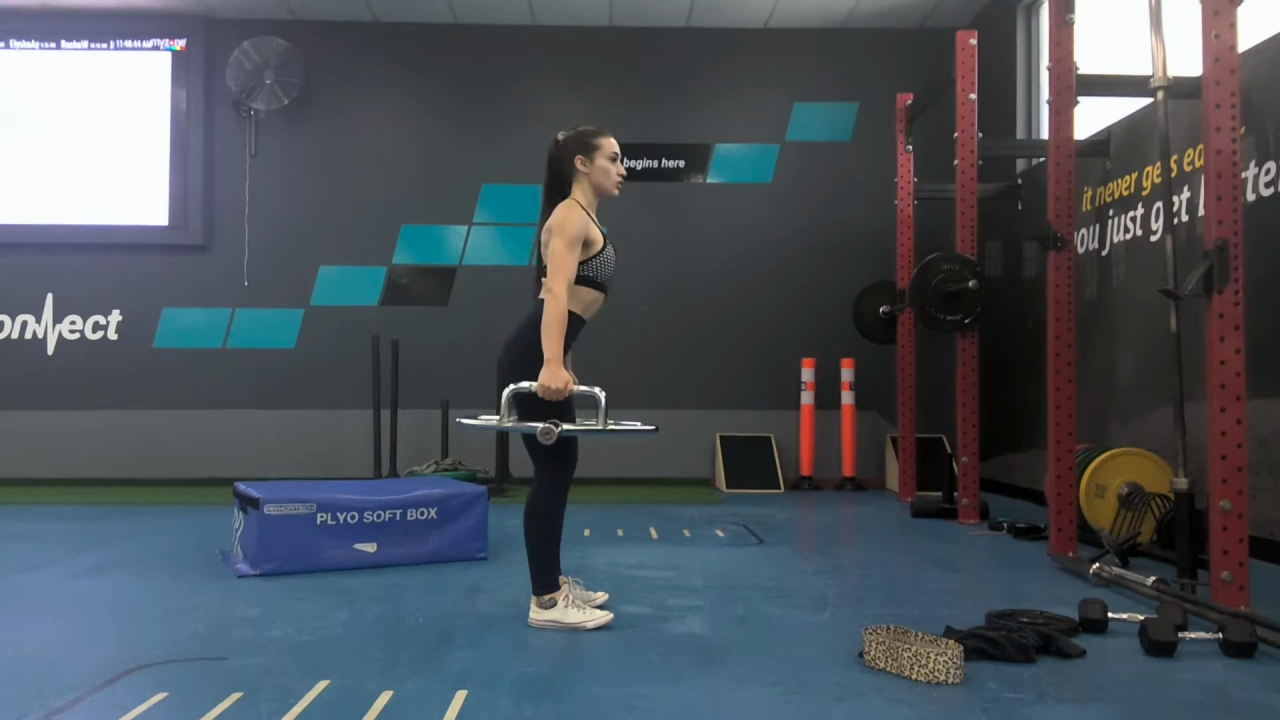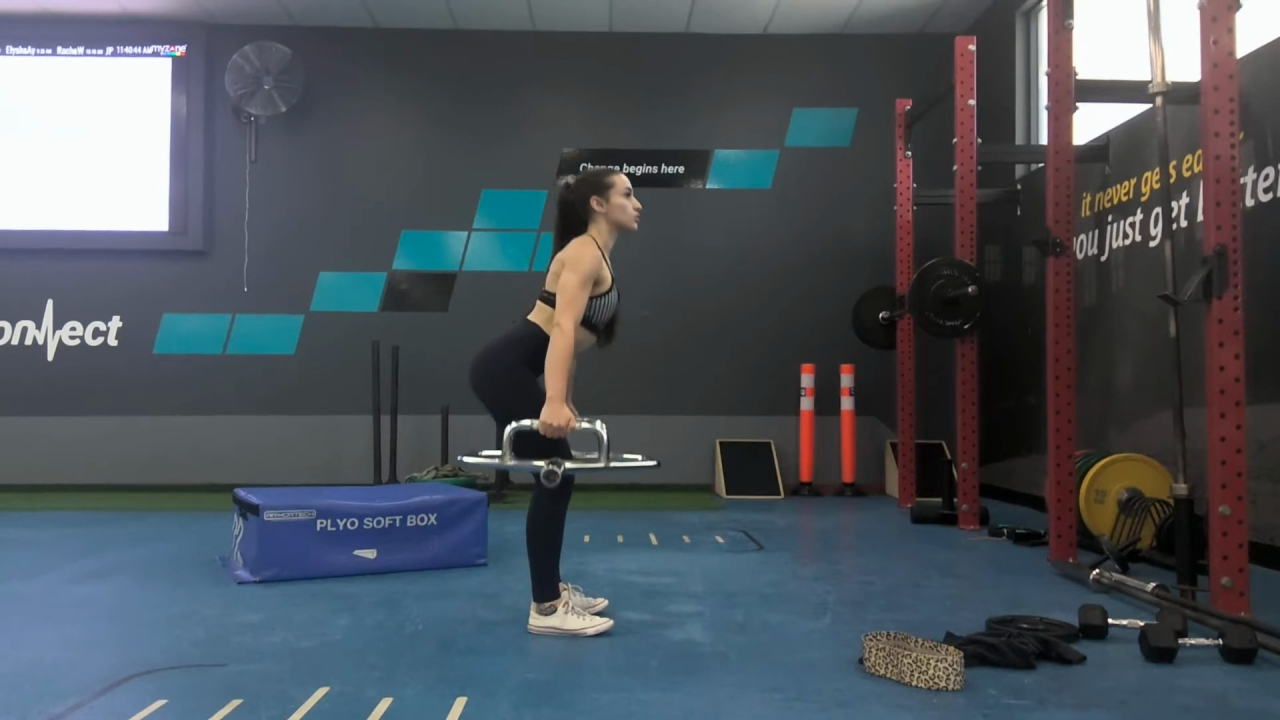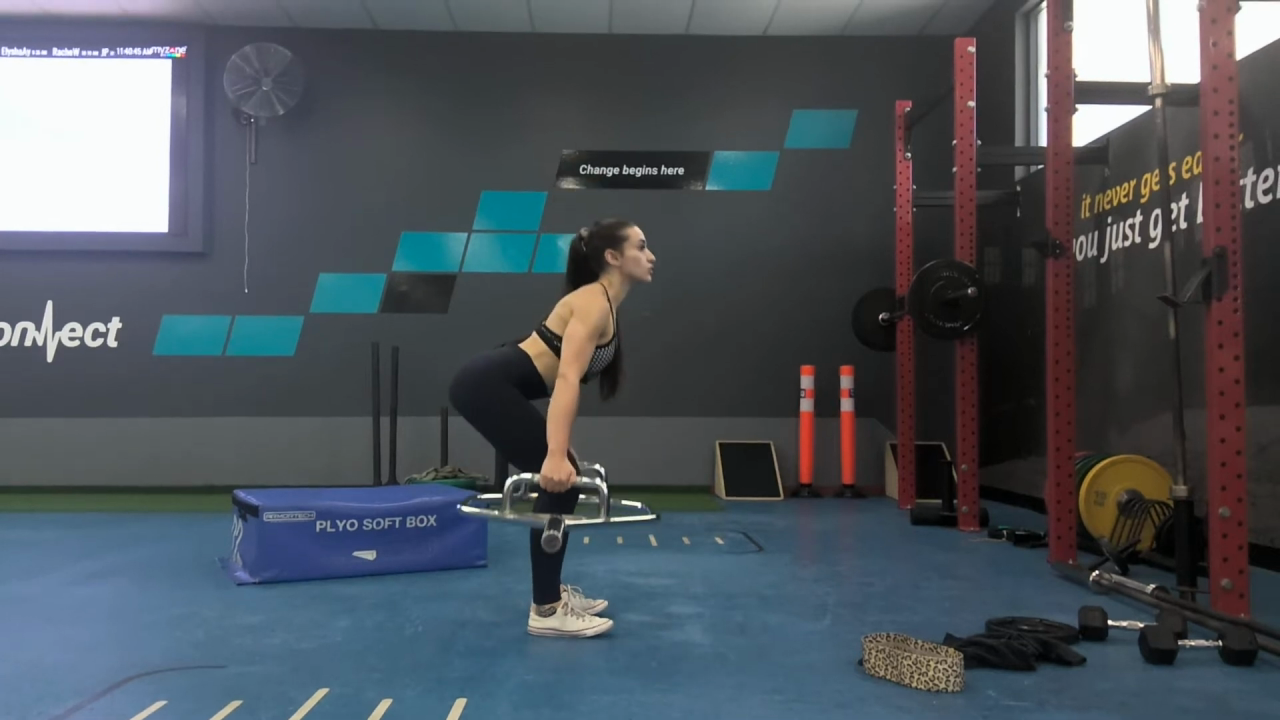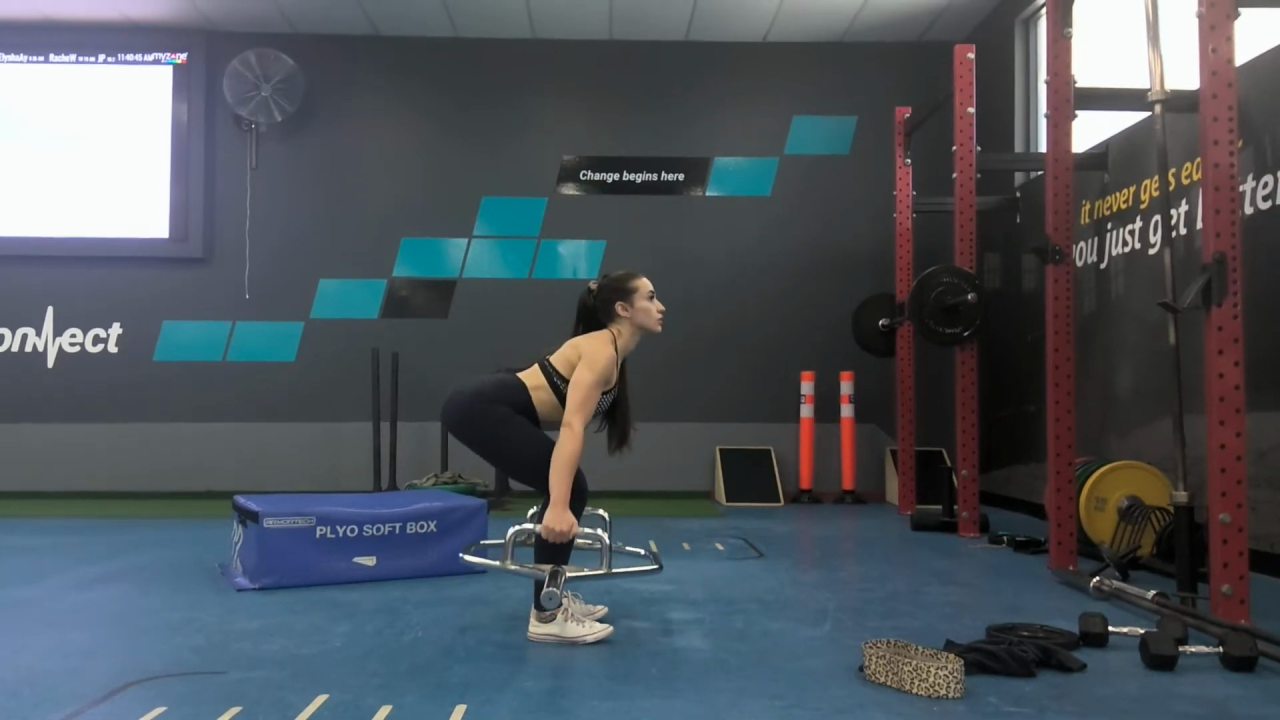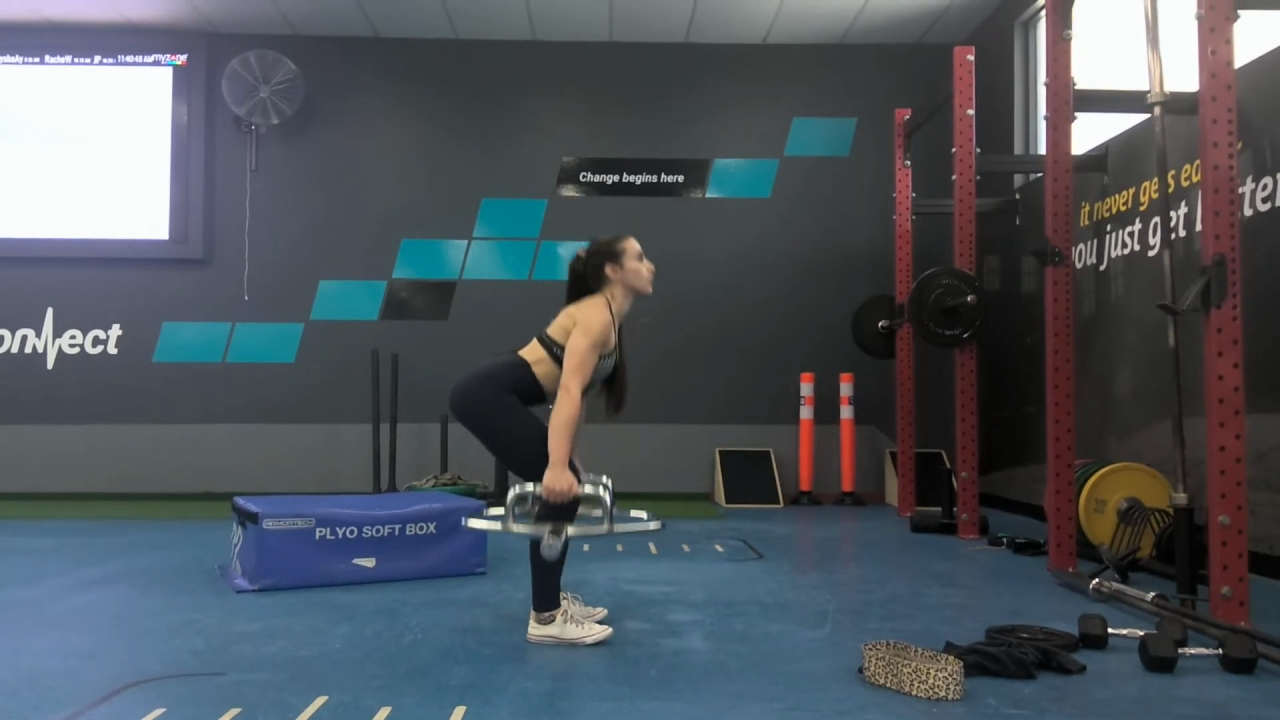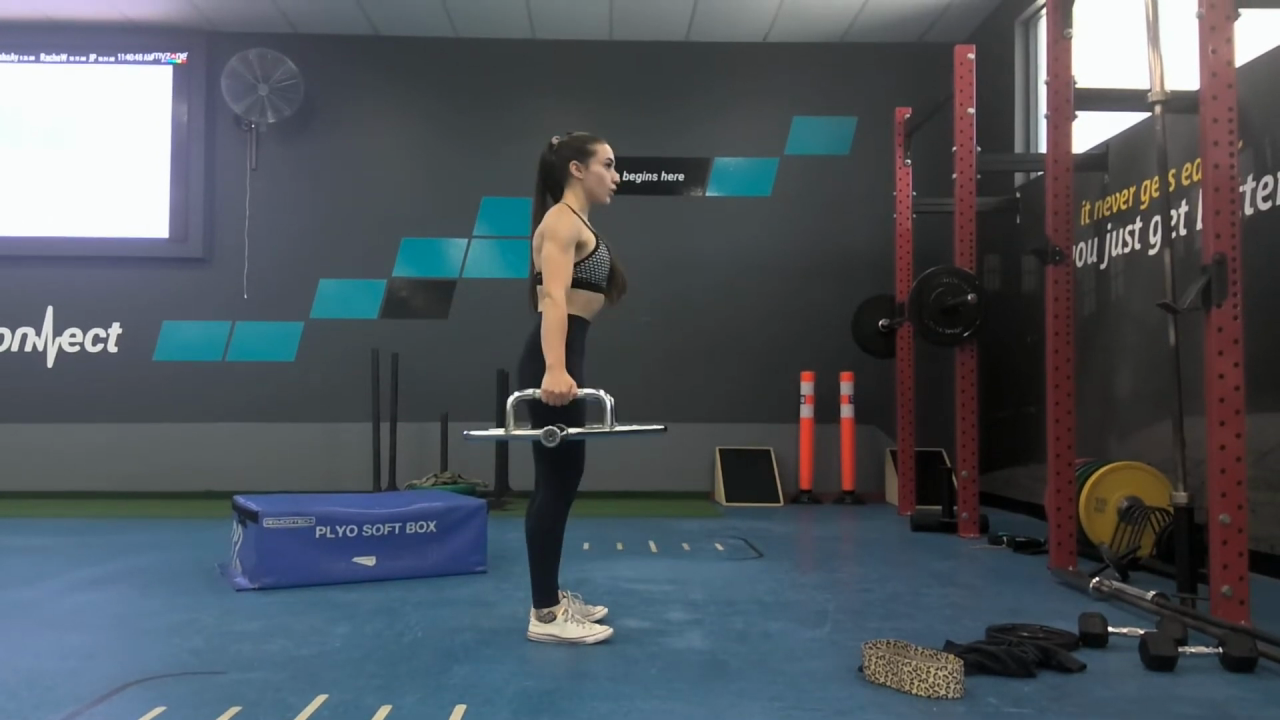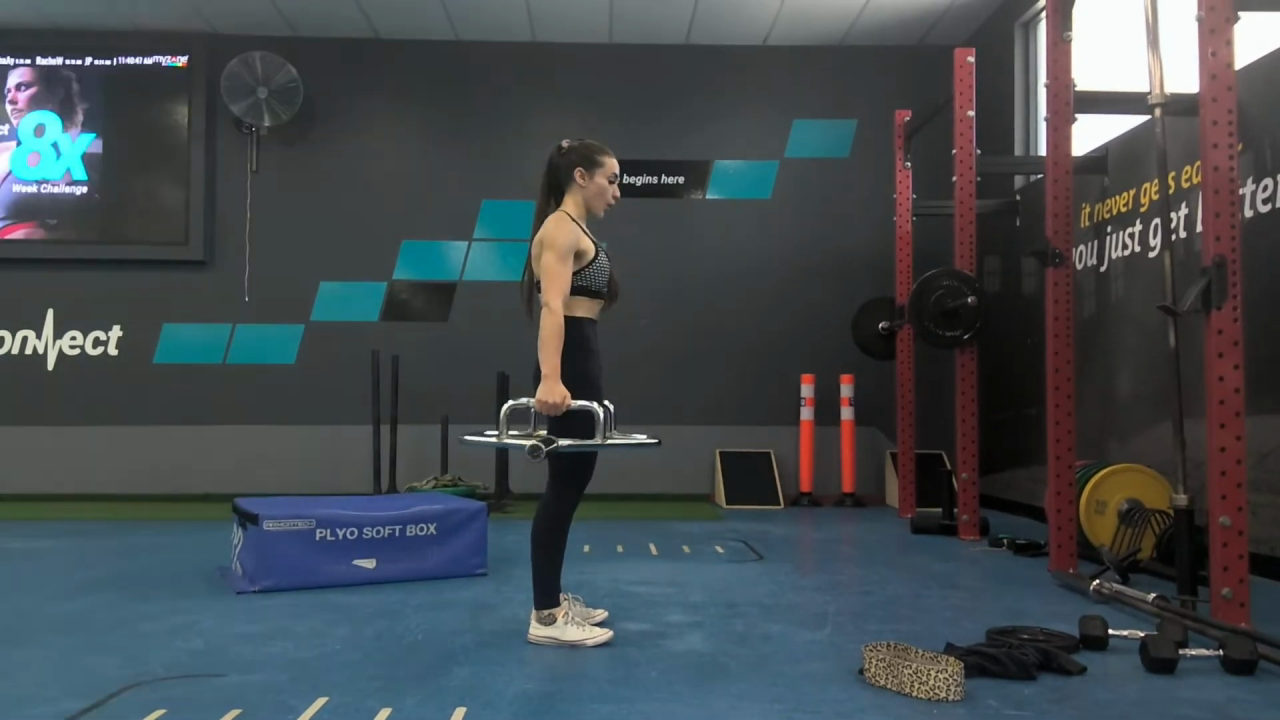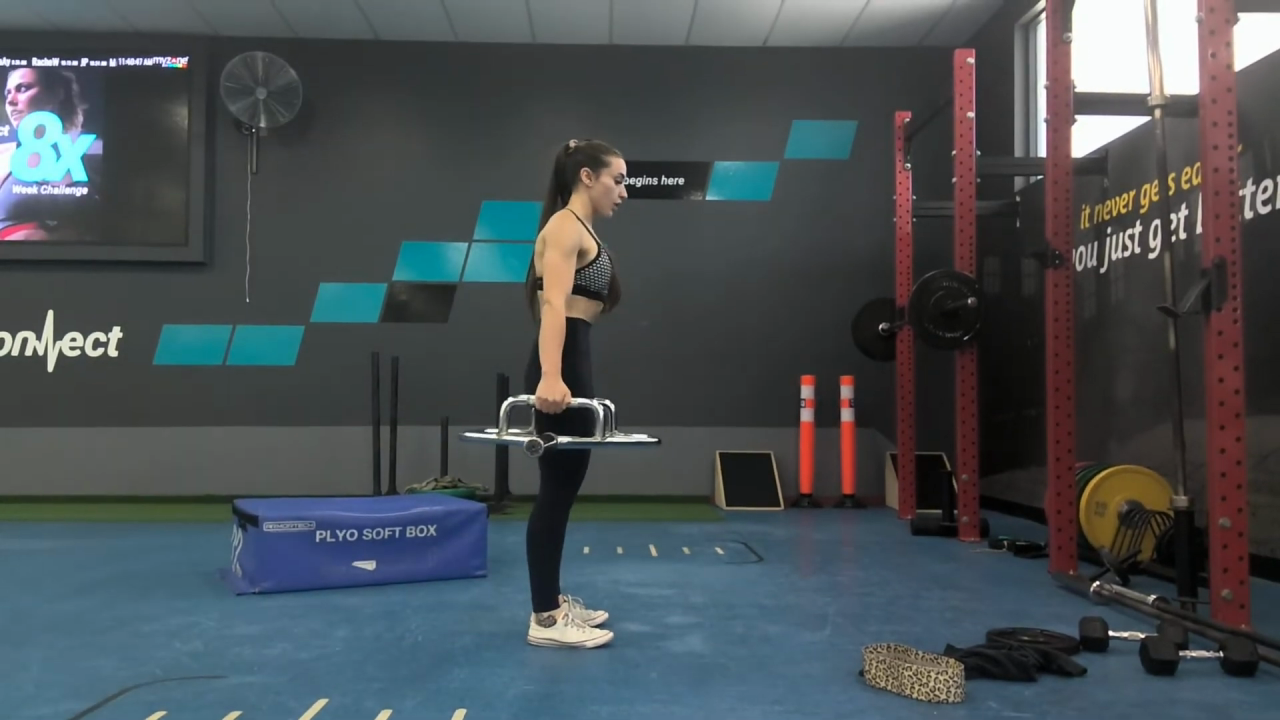
dt=0.5s
person 1, frame 1
left shoulder: (582, 218)
right shoulder: (570, 216)
right elbow: (555, 294)
left wrist: (559, 364)
right wrist: (552, 365)
left hip: (543, 353)
right hip: (533, 355)
left knee: (560, 467)
right knee: (552, 471)
left ankle: (553, 583)
right ankle: (546, 603)
person 1, frame 2
left shoulder: (595, 256)
right shoulder: (585, 253)
left elbow: (568, 333)
right elbow: (562, 329)
left wrist: (564, 400)
right wrist: (553, 403)
left hip: (514, 370)
right hip: (506, 369)
left knee: (557, 476)
right knee: (553, 479)
left ankle: (552, 589)
right ankle: (546, 609)
person 1, frame 3
left shoulder: (602, 305)
right shoulder: (595, 303)
left elbow: (566, 379)
right elbow: (566, 380)
left wrist: (559, 450)
right wrist: (556, 456)
left hip: (490, 384)
right hip: (486, 386)
left knee: (563, 480)
right knee: (560, 481)
left ankle: (552, 590)
right ankle: (547, 610)
person 1, frame 4
left shoulder: (609, 351)
right shoulder: (602, 351)
left elbow: (571, 424)
right elbow: (572, 428)
left wrist: (563, 497)
right wrist: (558, 507)
left hip: (485, 406)
right hip: (478, 410)
left knee: (568, 490)
right knee: (569, 495)
right ankle: (547, 616)
person 1, frame 5
left shoulder: (607, 318)
right shoulder: (597, 315)
left elbow: (573, 393)
right elbow: (568, 392)
left wrist: (570, 463)
right wrist: (557, 468)
left hip: (494, 396)
right hip: (486, 396)
left knee: (564, 492)
right knee: (559, 495)
left ankle: (551, 599)
right ankle: (545, 619)
person 1, frame 6
left shoulder: (576, 224)
right shoulder: (562, 219)
right elbow: (554, 299)
right wrist: (556, 370)
left hip: (559, 360)
right hip: (552, 362)
left knee: (560, 481)
right knee: (558, 483)
left ankle: (552, 597)
right ankle: (545, 615)
person 1, frame 7
left shoulder: (572, 229)
right shoulder: (562, 229)
right elbow: (553, 308)
right wrist: (550, 379)
left hip: (579, 361)
right hip: (570, 363)
left knee: (570, 485)
right knee: (565, 486)
left ankle: (553, 600)
right ankle: (547, 617)
person 1, frame 8
left shoulder: (579, 229)
right shoulder: (566, 226)
right elbow: (553, 306)
right wrist: (550, 377)
left hip: (571, 362)
right hip: (561, 365)
left knee: (565, 485)
right knee: (557, 487)
left ankle: (553, 601)
right ankle: (546, 619)
